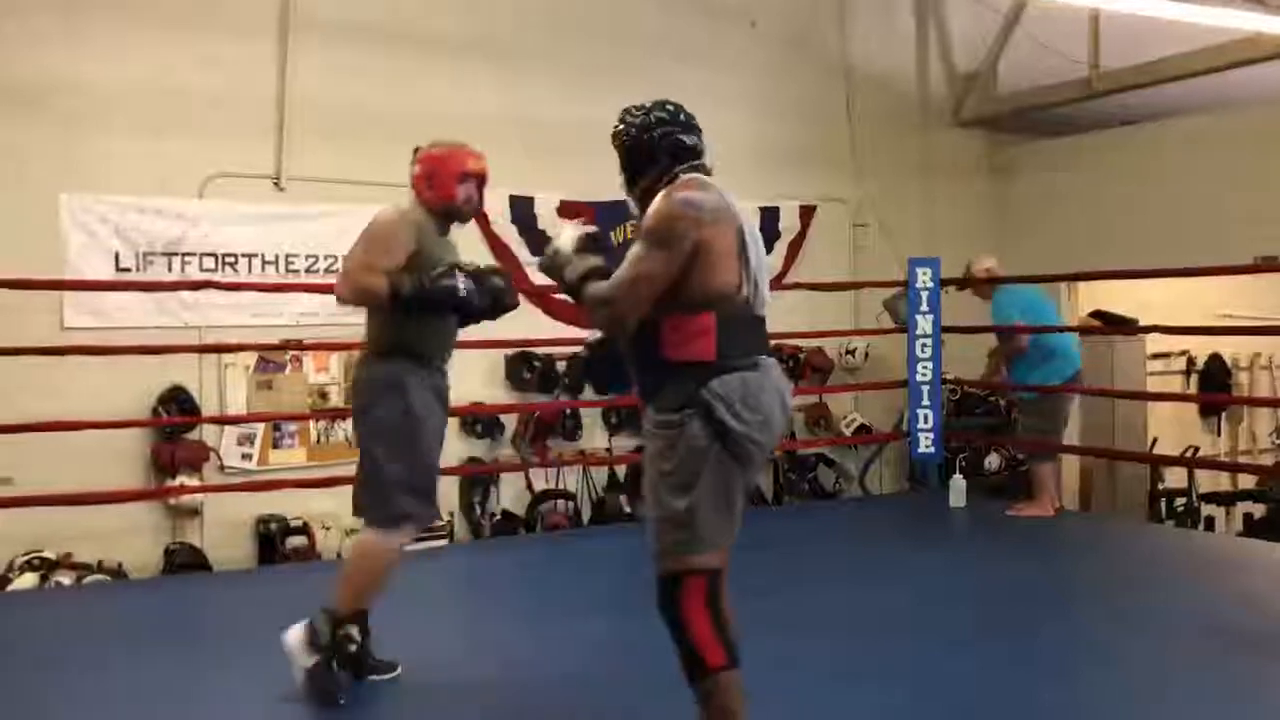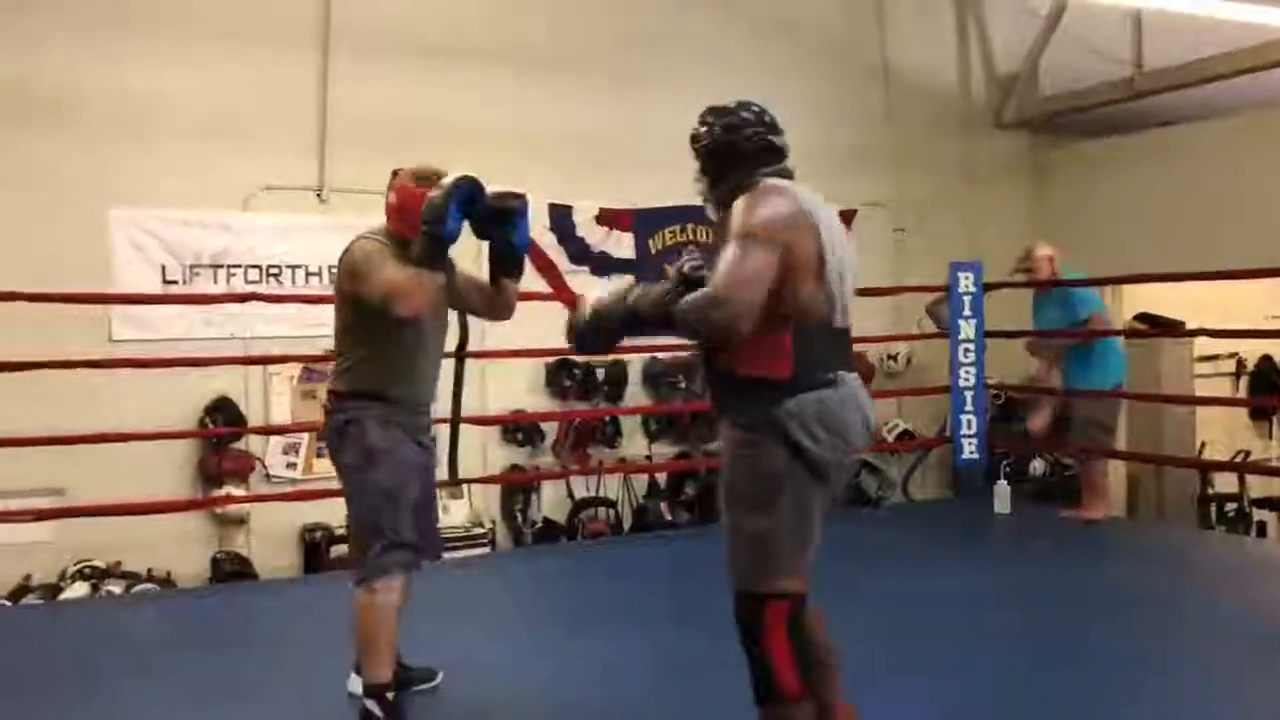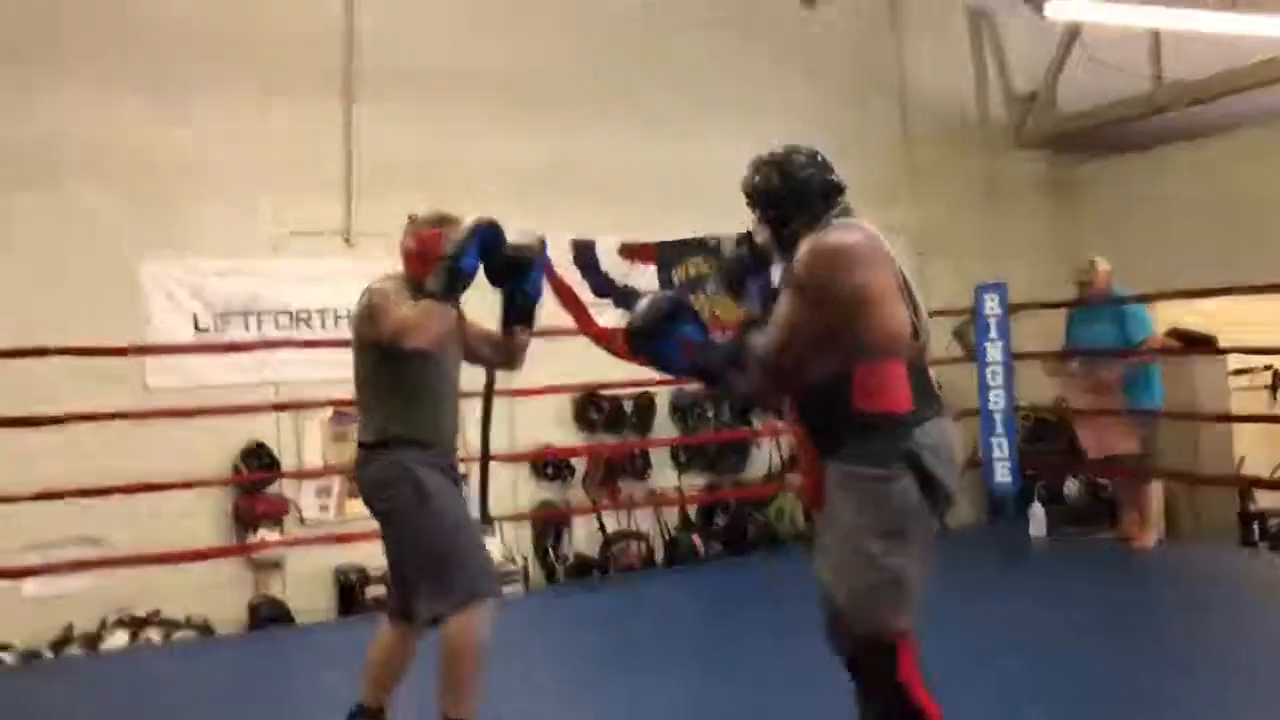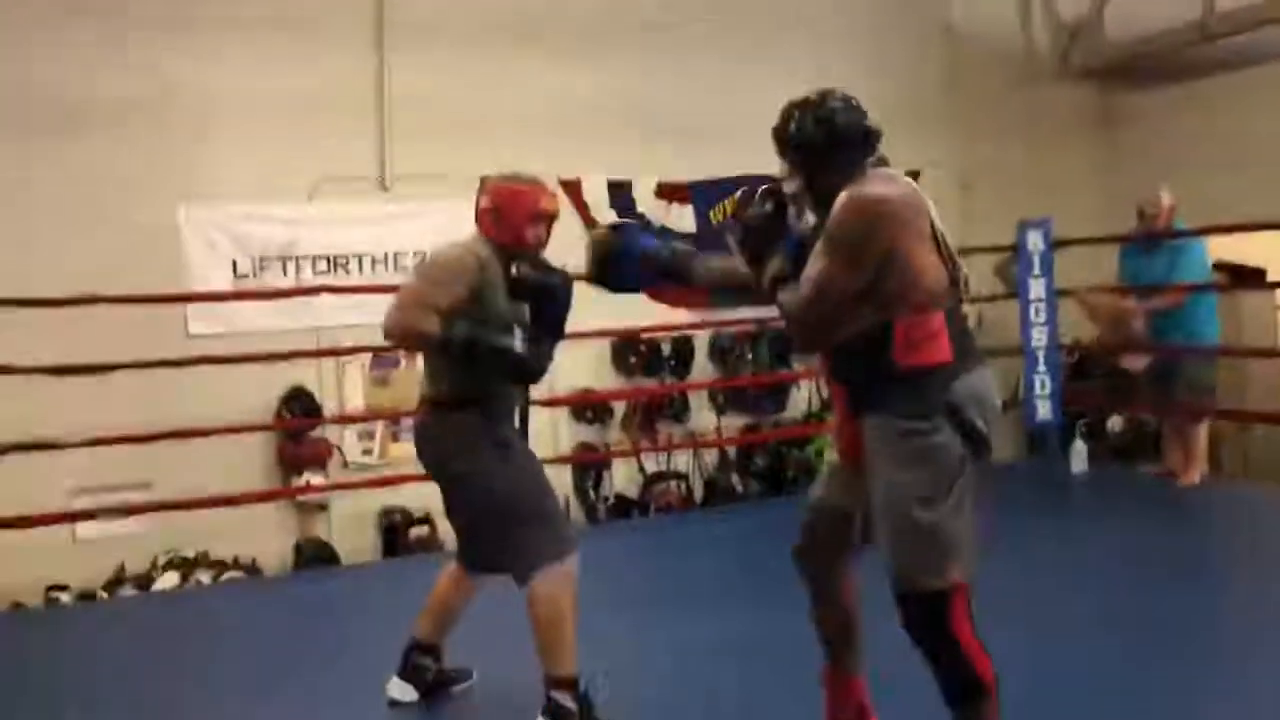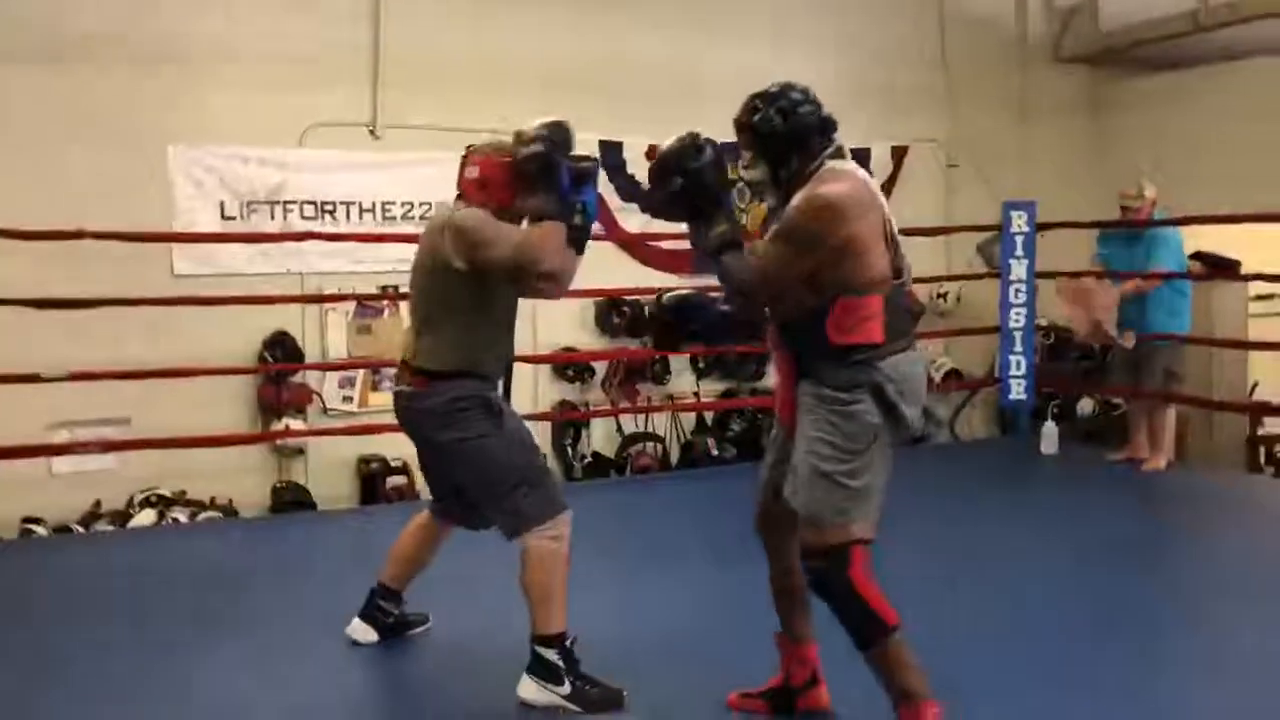
dt=0.5s
person 1, frame 1
left shoulder: (681, 201)
right shoulder: (716, 206)
left elbow: (618, 310)
left wrist: (576, 268)
left hip: (707, 407)
right hip: (736, 396)
left knee: (687, 590)
right knee: (704, 581)
person 1, frame 2
left shoulder: (765, 205)
right shoulder: (804, 210)
left elbow: (730, 312)
left wrist: (639, 306)
right wrist: (694, 290)
left hip: (786, 418)
right hip: (825, 405)
left knee: (767, 608)
right knee: (786, 592)
person 1, frame 3
left shoulder: (833, 248)
right shoulder: (840, 253)
left elbow: (774, 370)
right elbow: (786, 382)
right wrist: (699, 355)
left hip: (890, 462)
right hip: (870, 460)
left knee: (878, 645)
right knee: (858, 629)
person 1, frame 4
left shoulder: (871, 202)
right shoulder: (853, 205)
left elbow: (809, 314)
right elbow: (762, 281)
left wrist: (776, 257)
right wrist: (666, 261)
left hip: (931, 412)
right hip: (887, 410)
left knee: (931, 602)
right knee: (817, 552)
person 1, frame 5
left shoulder: (826, 198)
right shoulder: (820, 192)
left elbow: (753, 287)
right elbow: (790, 299)
left wrist: (706, 214)
left hip: (857, 390)
right hip: (827, 386)
left knee: (833, 560)
right knee: (776, 525)
person 2, frame 1
left shoulder: (443, 240)
right shoulder: (397, 225)
right elbow: (350, 284)
left wrist: (469, 299)
right wrist: (430, 291)
left hip: (421, 383)
right hip: (394, 381)
left knee: (395, 516)
right knee: (396, 515)
left ankle: (346, 634)
right ankle: (318, 634)
person 2, frame 2
left shoulder: (437, 266)
right shoulder: (367, 253)
left elbow: (499, 307)
right elbow: (407, 302)
left wrist: (507, 246)
right wrist: (437, 235)
left hip: (410, 421)
right hip: (367, 421)
left knee: (404, 551)
right knee: (385, 558)
left ankle: (377, 664)
person 2, frame 3
left shoulder: (443, 312)
right shoulder: (387, 297)
left elbow: (510, 357)
right elbow: (418, 337)
left wrist: (520, 293)
right wrist: (452, 277)
left hip: (426, 467)
right hip: (401, 468)
left knee: (411, 610)
right knee: (472, 597)
person 2, frame 4
left shoulder: (505, 272)
right shoulder: (464, 260)
left elbow: (527, 351)
right elbow: (400, 322)
left wrist: (546, 312)
right wrist: (479, 340)
left hip: (478, 427)
right hip: (464, 429)
left knee: (479, 556)
right knee: (554, 556)
left ankle: (417, 667)
person 2, frame 5
left shoulder: (486, 233)
right shoulder: (464, 225)
left elbow: (551, 283)
right elbow: (545, 264)
left wrist: (576, 211)
right wrist: (546, 190)
left hip: (430, 394)
right hip: (456, 400)
left knee: (448, 509)
right knee: (549, 518)
left ankle: (379, 612)
right ankle: (550, 670)
person 3, frame 1
left shoulder: (1003, 298)
right shoulder: (1020, 290)
left elbow: (1018, 341)
left wrist: (995, 357)
right wrist: (999, 359)
left hip: (1047, 373)
right hip: (1063, 367)
left knee: (1037, 440)
right knee: (1046, 438)
left ankle: (1043, 503)
right ankle: (1050, 497)
person 3, frame 2
left shoulder: (1074, 289)
right shoulder: (1042, 295)
left elbow: (1101, 326)
right elbow: (1045, 339)
left wrist: (1059, 346)
right wrist: (1038, 346)
left hip: (1098, 375)
right hip: (1074, 377)
left knee: (1090, 439)
right knee: (1080, 439)
left ankle: (1100, 502)
right ankle: (1090, 501)
person 3, frame 3
left shoulder: (1126, 307)
right shoulder: (1078, 312)
left elbow: (1151, 347)
right elbow: (1071, 350)
left wrist: (1114, 372)
right wrist: (1060, 367)
left hip: (1136, 398)
left knee: (1137, 464)
right knee: (1116, 463)
left ankle: (1148, 528)
right ankle: (1127, 524)
person 3, frame 4
left shoulder: (1187, 244)
right shoulder: (1133, 245)
left elbow: (1179, 293)
right elbow: (1125, 287)
left wrist: (1139, 309)
right wrist: (1110, 307)
left hip: (1192, 336)
right hip: (1157, 334)
left knee: (1191, 403)
right knee: (1163, 400)
left ankle: (1195, 466)
right ankle: (1172, 459)
person 3, frame 5
left shoulder: (1165, 235)
right shoulder: (1111, 234)
left elbow: (1154, 278)
right elbow: (1098, 269)
left wrist: (1120, 290)
left hip: (1164, 327)
right hip: (1129, 325)
left knee: (1159, 391)
right knee: (1132, 389)
left ankle: (1161, 452)
right ankle: (1138, 447)
